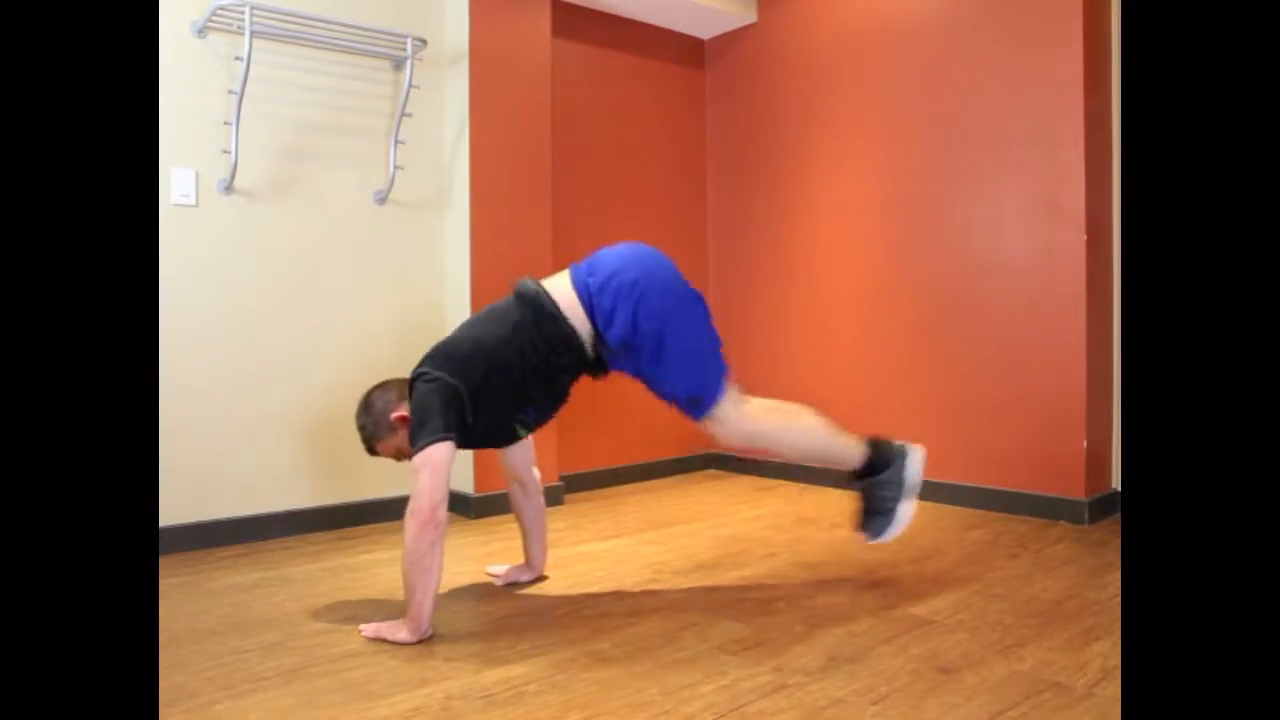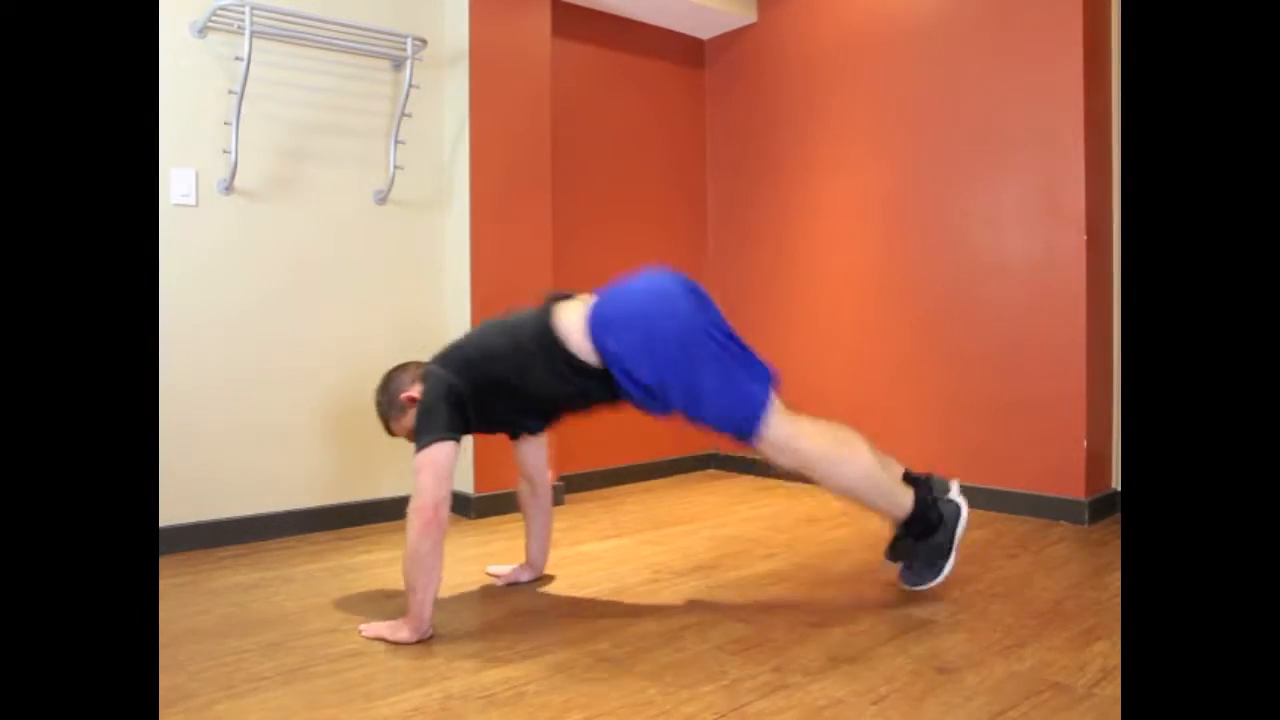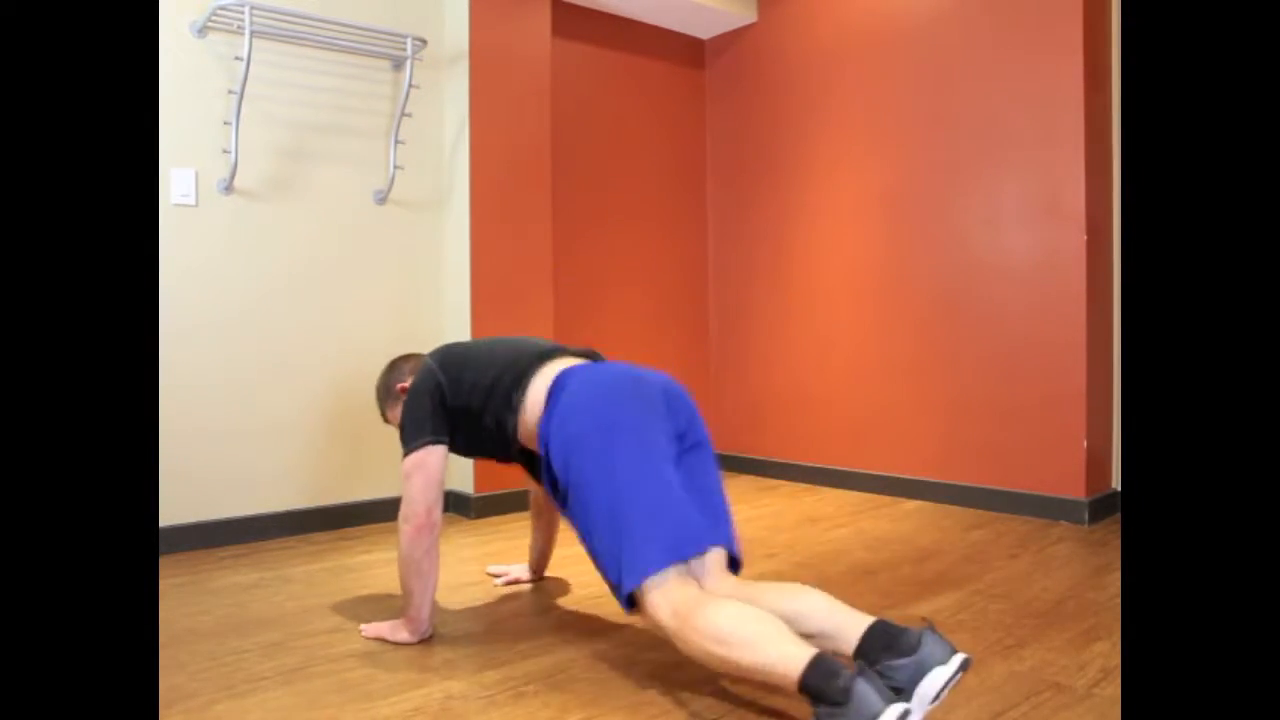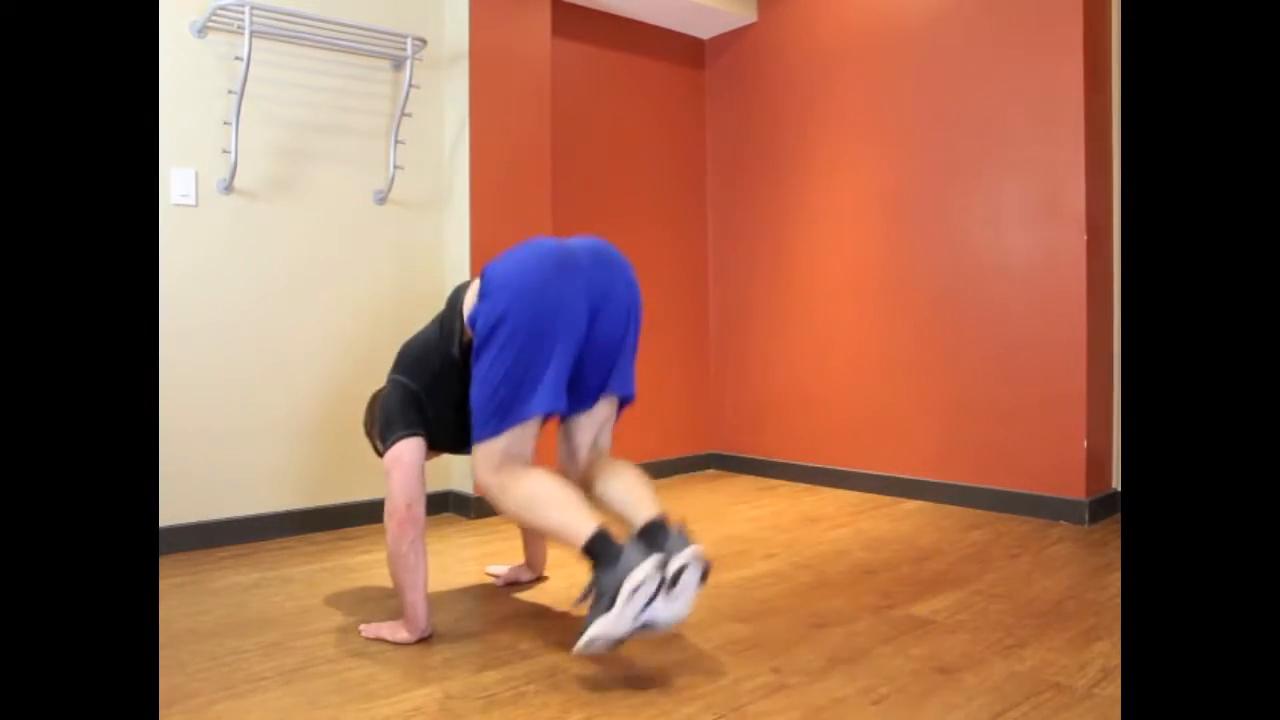
dt=0.5s
person 1, frame 1
left shoulder: (433, 395)
right shoulder: (480, 403)
left elbow: (426, 511)
right elbow: (522, 472)
left wrist: (414, 623)
right wrist: (533, 564)
left hip: (623, 290)
right hip: (613, 293)
left knee: (727, 419)
right knee: (726, 415)
left ankle: (882, 463)
right ankle: (875, 472)
person 1, frame 2
left shoulder: (443, 391)
right shoulder: (481, 385)
left elbow: (429, 509)
right elbow: (536, 468)
left wrist: (415, 621)
right wrist: (533, 562)
left hip: (646, 325)
right hip: (654, 308)
left knee: (782, 442)
right knee: (779, 432)
left ankle: (928, 514)
right ankle: (919, 501)
person 1, frame 3
left shoulder: (429, 389)
right shoulder: (479, 379)
left elbow: (420, 517)
right elbow: (548, 476)
left wrist: (414, 622)
right wrist: (536, 568)
left hip: (595, 412)
right hip: (656, 400)
left knee: (680, 609)
right knee: (715, 593)
right ankle: (895, 649)
person 1, frame 4
left shoulder: (405, 395)
left elbow: (404, 507)
right elbow: (525, 446)
left wrist: (414, 620)
right wrist: (532, 563)
left hip: (528, 284)
left knee: (497, 472)
right knee: (590, 462)
left ankle: (614, 559)
right ankle: (660, 541)
